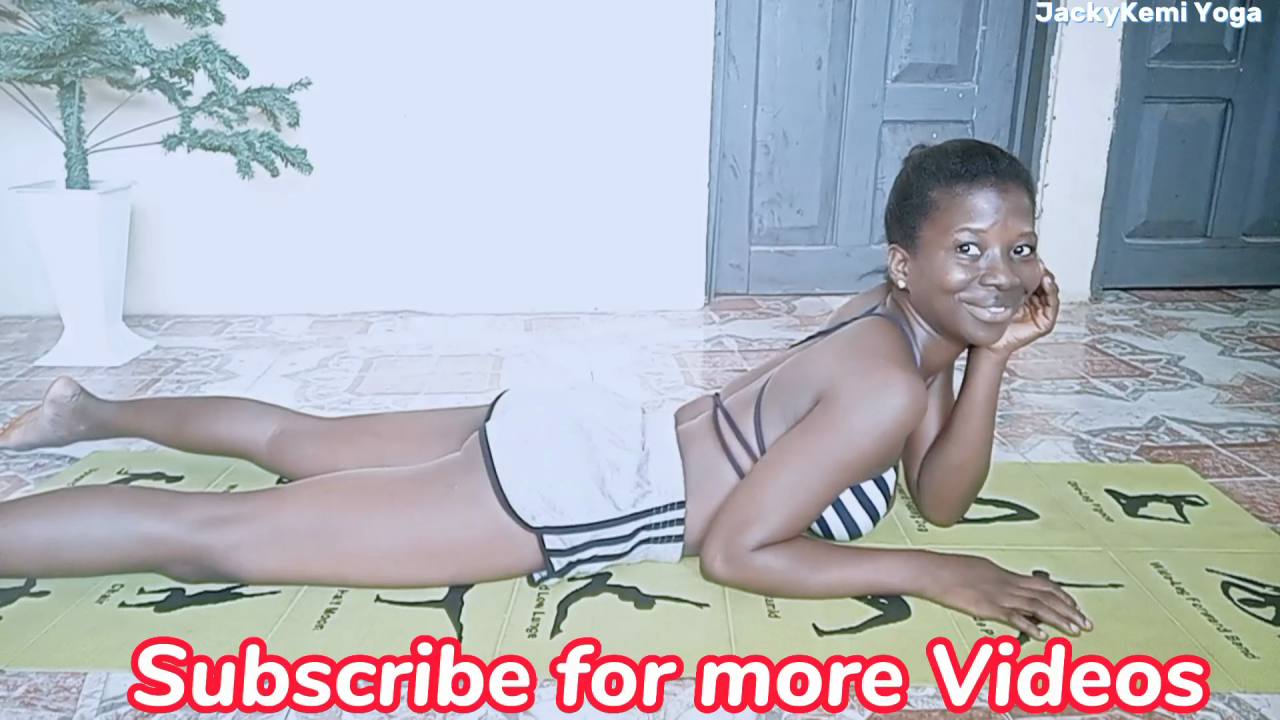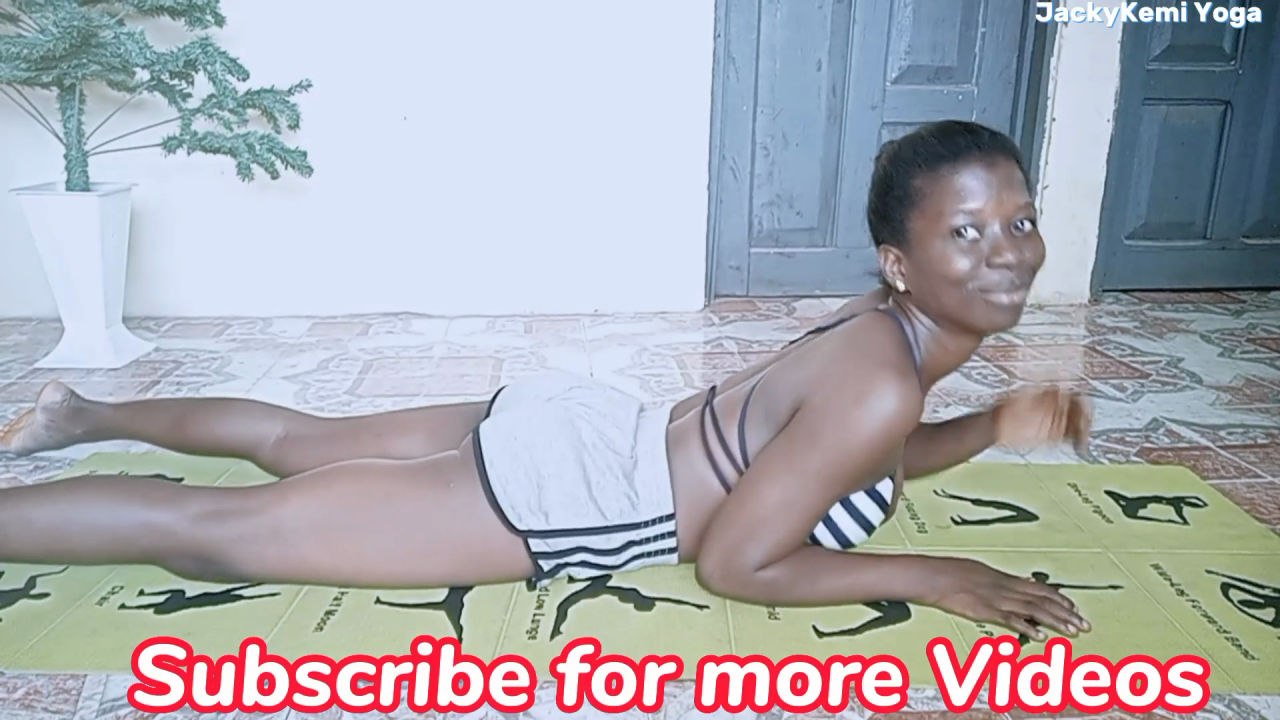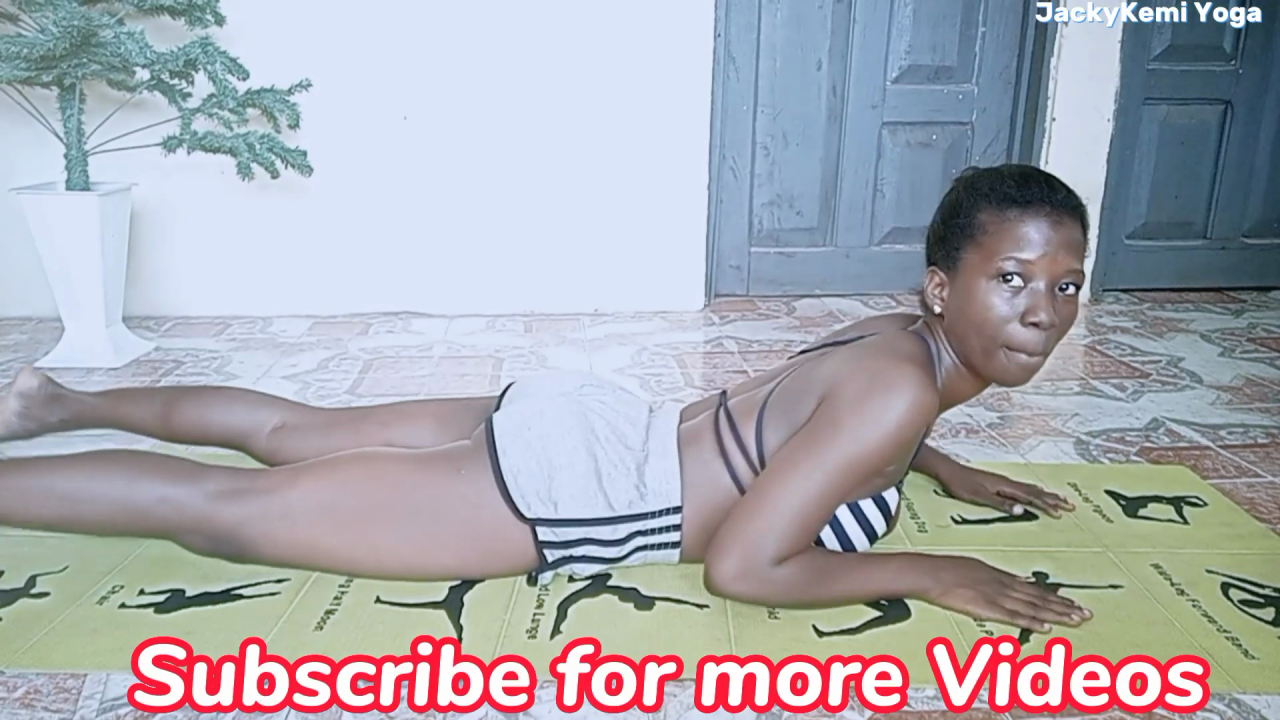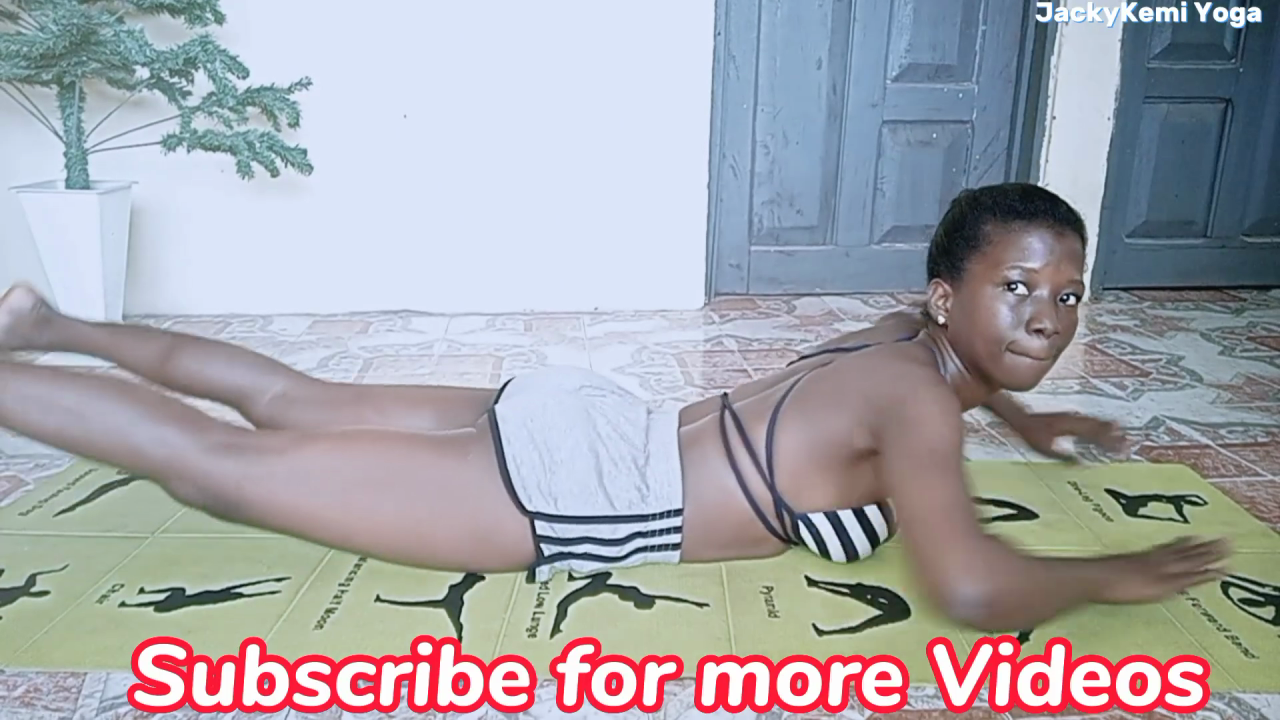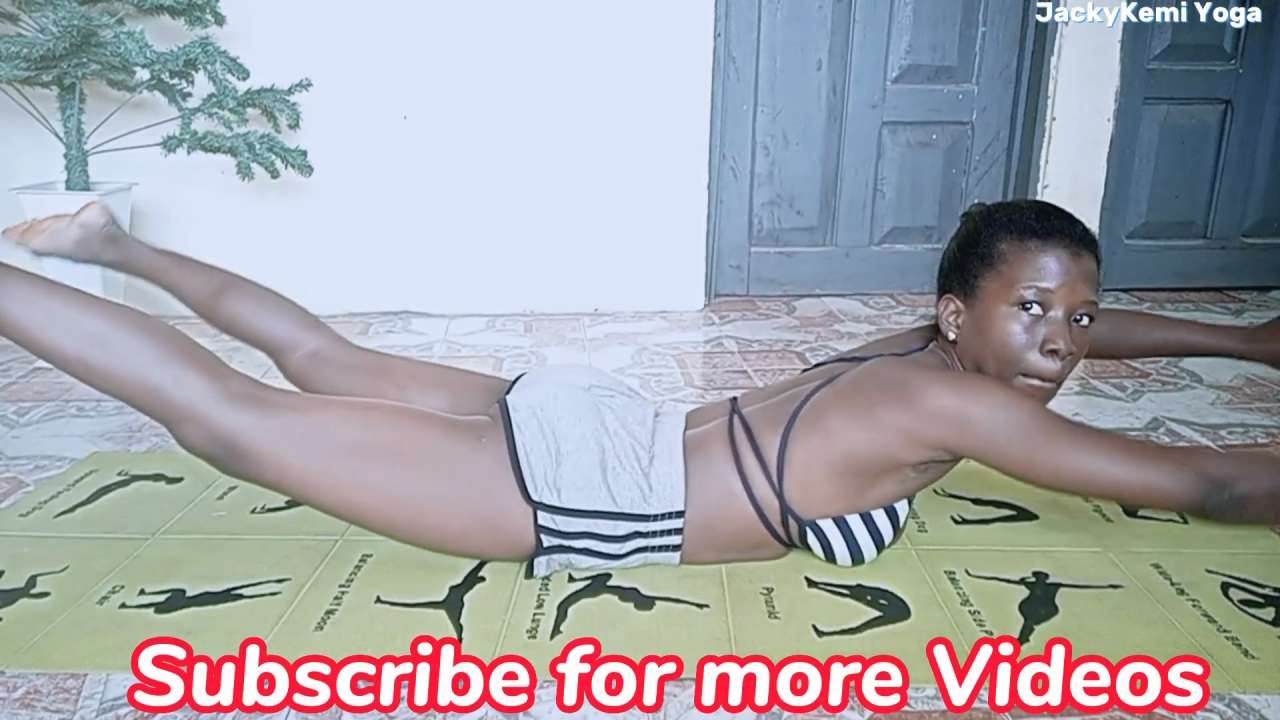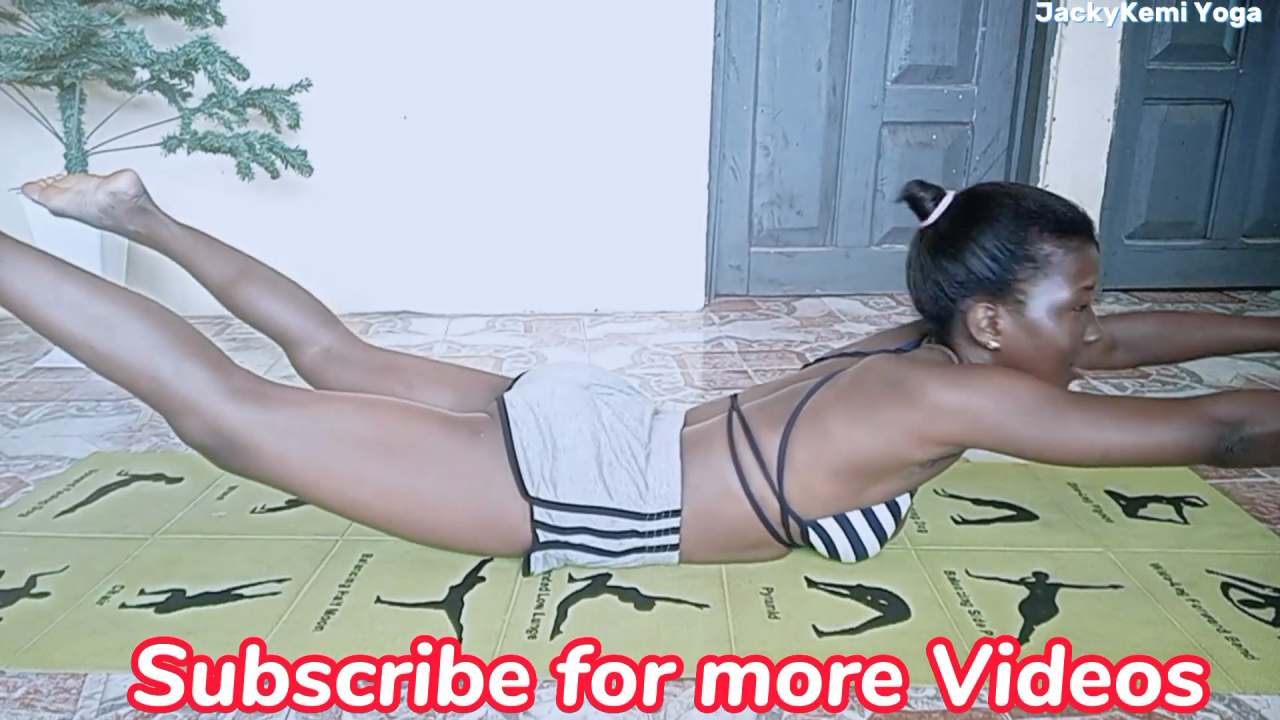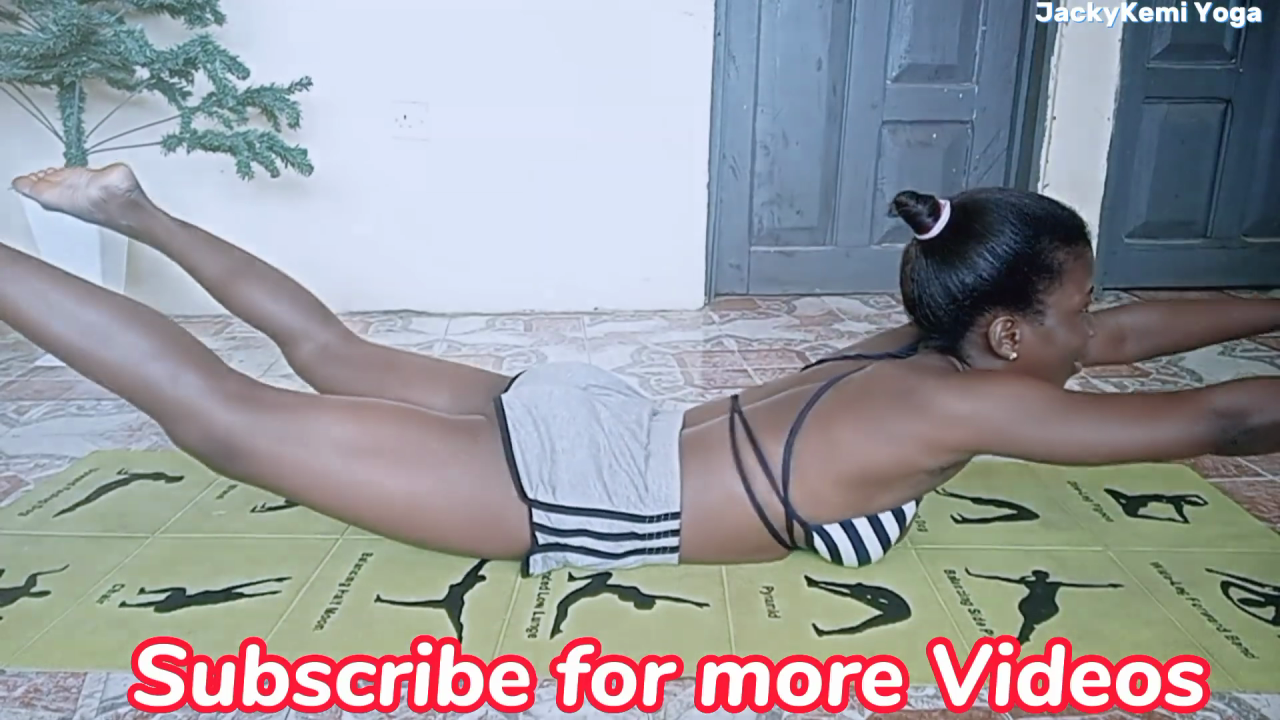
dt=0.4s
person 1, frame 1
left shoulder: (900, 319)
right shoulder: (885, 383)
left elbow: (940, 498)
right elbow: (735, 552)
left wrist: (991, 361)
right wrist: (932, 577)
left hip: (572, 440)
right hip: (564, 495)
left knee: (301, 445)
right knee: (214, 535)
left ankle: (93, 409)
person 1, frame 2
left shoulder: (899, 318)
right shoulder: (882, 389)
left elbow: (823, 427)
right elbow: (733, 564)
left wrist: (993, 422)
right wrist: (930, 575)
left hip: (573, 432)
right hip: (554, 498)
left knee: (300, 442)
right knee: (208, 530)
person 1, frame 3
left shoulder: (904, 339)
right shoulder: (898, 388)
right elbow: (743, 566)
left wrist: (935, 464)
right wrist: (929, 571)
left hip: (580, 427)
right hip: (566, 493)
left knee: (294, 433)
right knee: (222, 510)
person 1, frame 4
left shoulder: (912, 342)
right shoulder: (917, 397)
right elbow: (972, 593)
left wrist: (1017, 411)
right wrist: (1135, 572)
left hip: (574, 431)
right hip: (568, 489)
left knee: (291, 404)
right knee: (226, 471)
person 1, frame 5
left shoulder: (940, 352)
right shoulder: (951, 402)
left elbow: (1083, 330)
left hip: (586, 434)
right hip: (576, 491)
left knee: (331, 366)
right knee: (236, 420)
left ankle: (116, 242)
person 1, frame 6
left shoulder: (924, 343)
right shoulder: (959, 396)
left elbow: (1107, 339)
left hip: (584, 427)
right hip: (574, 488)
left knee: (336, 359)
right knee: (234, 415)
left ankle: (138, 214)
person 1, frame 7
left shoulder: (924, 344)
right shoulder: (970, 404)
left elbow: (1121, 335)
left hip: (584, 430)
right hip: (575, 495)
left knee: (331, 357)
right knee: (231, 422)
left ankle: (130, 207)
